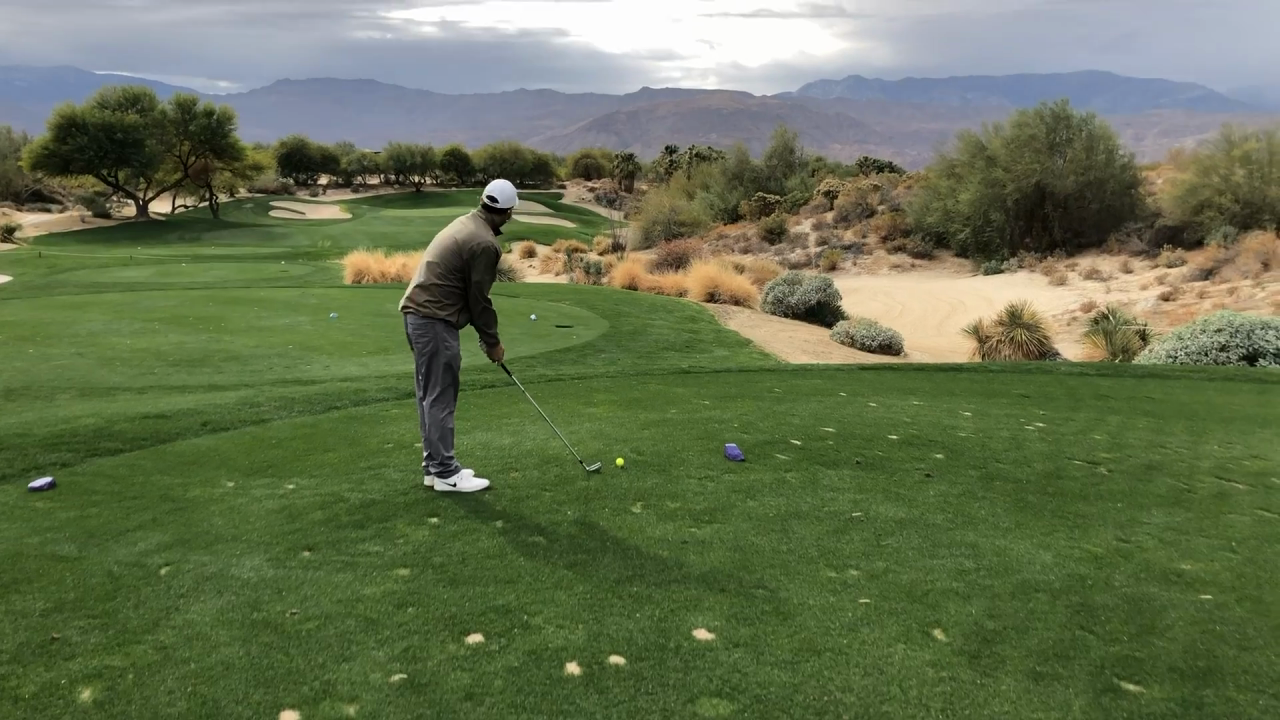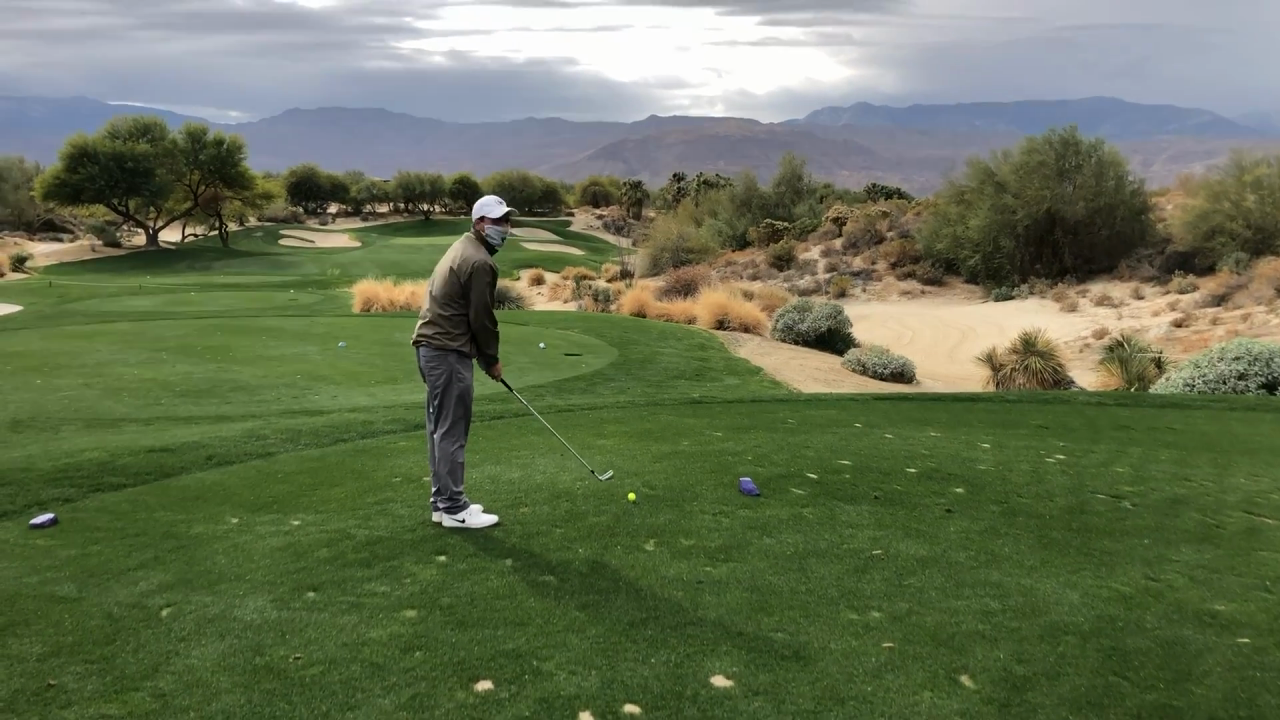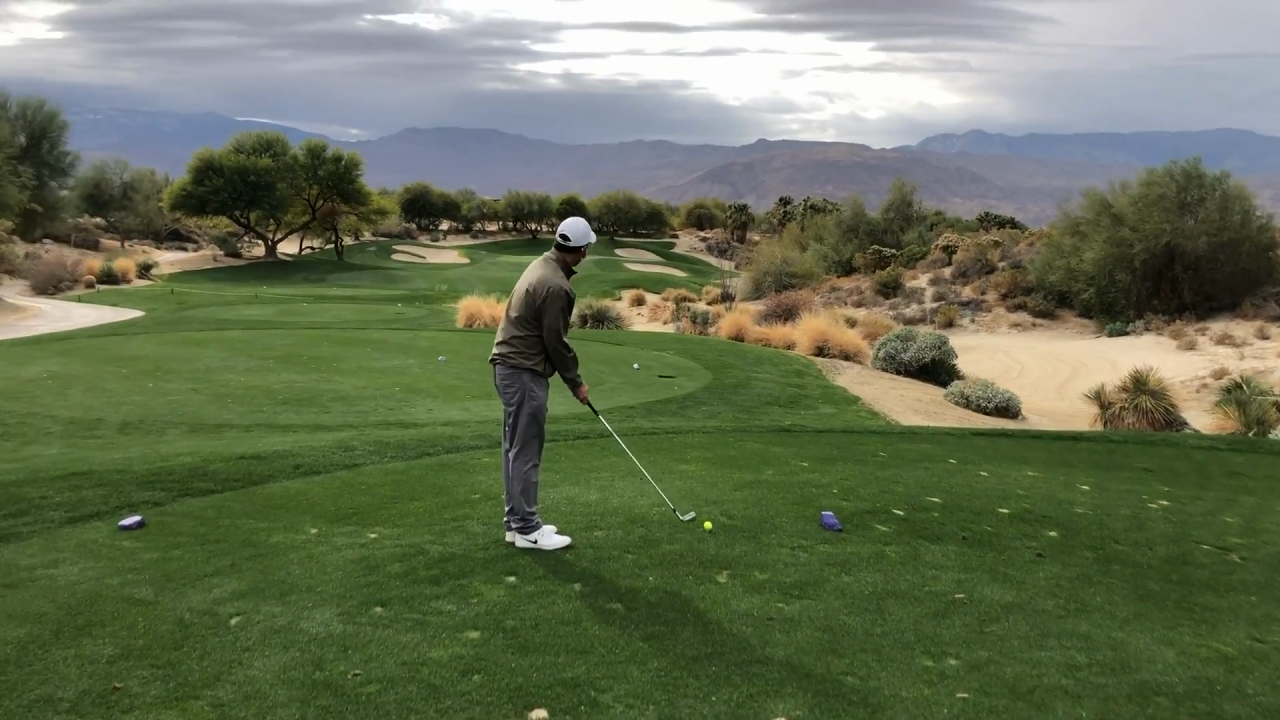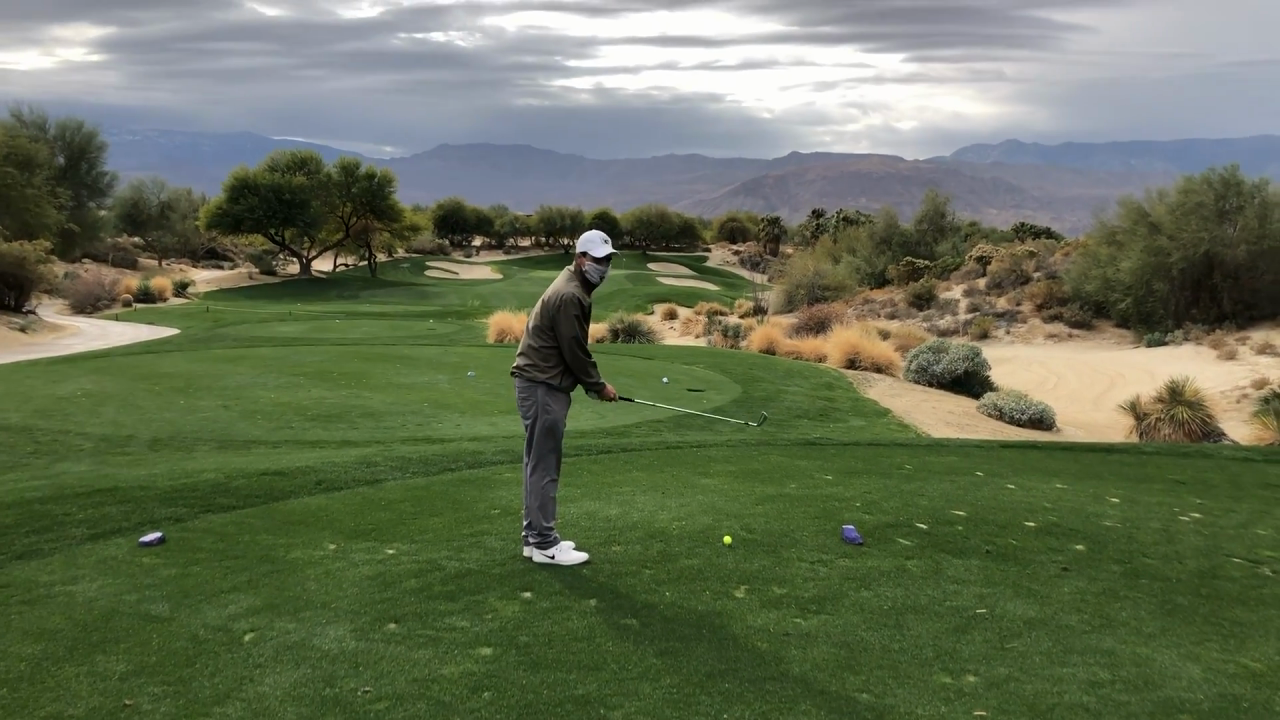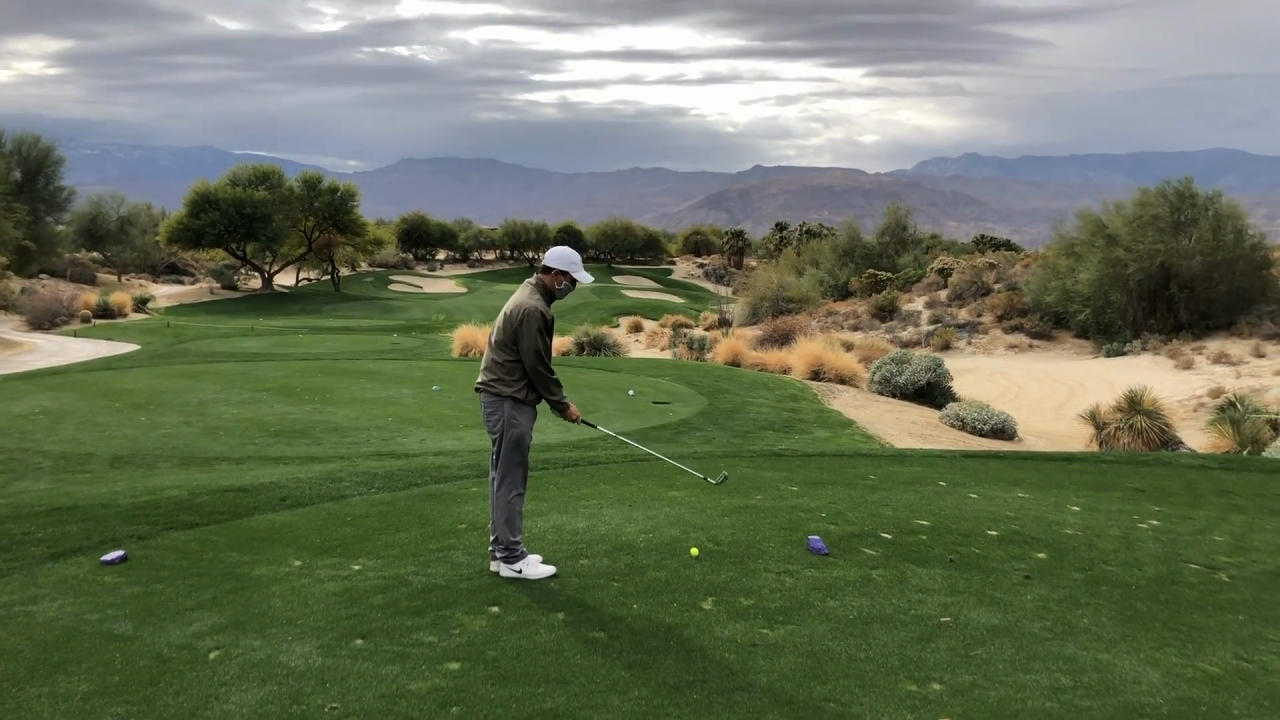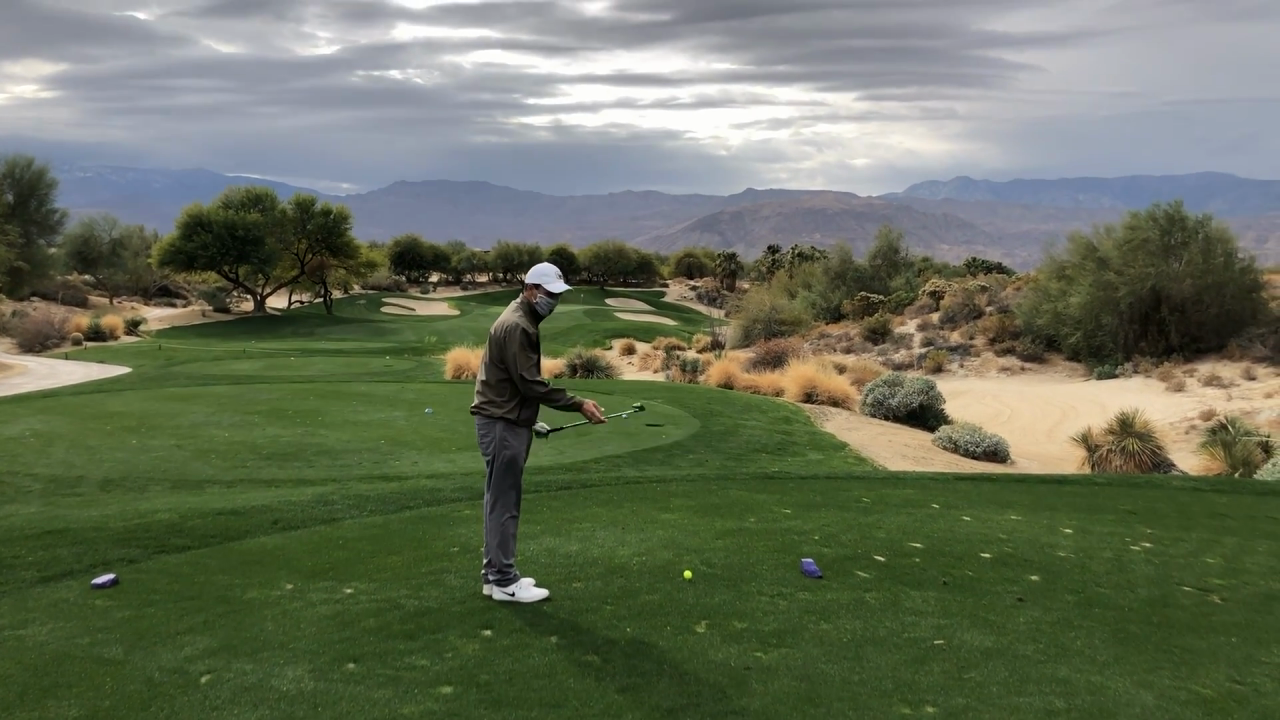
dt=0.7s
person 1, frame 1
left shoulder: (466, 222)
right shoulder: (485, 243)
right elbow: (478, 297)
left wrist: (486, 335)
right wrist: (492, 341)
left hip: (419, 313)
right hip: (435, 320)
left knee: (431, 395)
right knee: (441, 398)
left ankle: (435, 465)
right ankle: (444, 473)
person 1, frame 2
left shoulder: (462, 248)
right shoulder: (480, 263)
right elbow: (481, 318)
left wrist: (484, 357)
right wrist: (491, 360)
left hip: (432, 346)
right hip: (448, 353)
left knee: (441, 428)
right knee: (452, 431)
left ankle: (444, 500)
right ankle: (453, 509)
person 1, frame 3
left shoulder: (541, 266)
right shoulder: (556, 287)
right elbow: (555, 341)
left wrist: (570, 377)
right wrist: (575, 382)
left hip: (510, 366)
right hip: (524, 373)
left knee: (516, 448)
right knee: (526, 451)
left ankle: (516, 520)
right ankle: (526, 529)
person 1, frame 4
left shoulder: (572, 286)
right shoulder: (571, 295)
right elbow: (575, 351)
left wrist: (591, 384)
right wrist: (599, 385)
left hip: (540, 383)
right hip: (543, 387)
left knee: (539, 463)
right knee: (544, 466)
left ankle: (535, 536)
right ankle: (544, 544)
person 1, frame 5
left shoulder: (529, 295)
right shoulder: (534, 309)
right elbow: (537, 366)
left wrist: (556, 401)
right wrist: (561, 404)
left hip: (504, 396)
right hip: (509, 400)
left knee: (504, 477)
right knee: (510, 479)
left ankle: (502, 549)
right ankle: (511, 558)
person 1, frame 6
left shoulder: (522, 320)
right shoulder: (516, 325)
right elbow: (530, 383)
left wrist: (532, 420)
right wrist: (578, 404)
left hip: (507, 420)
right hip: (502, 423)
left knee: (500, 499)
right knee: (504, 501)
left ankle: (495, 572)
right ankle: (504, 581)
